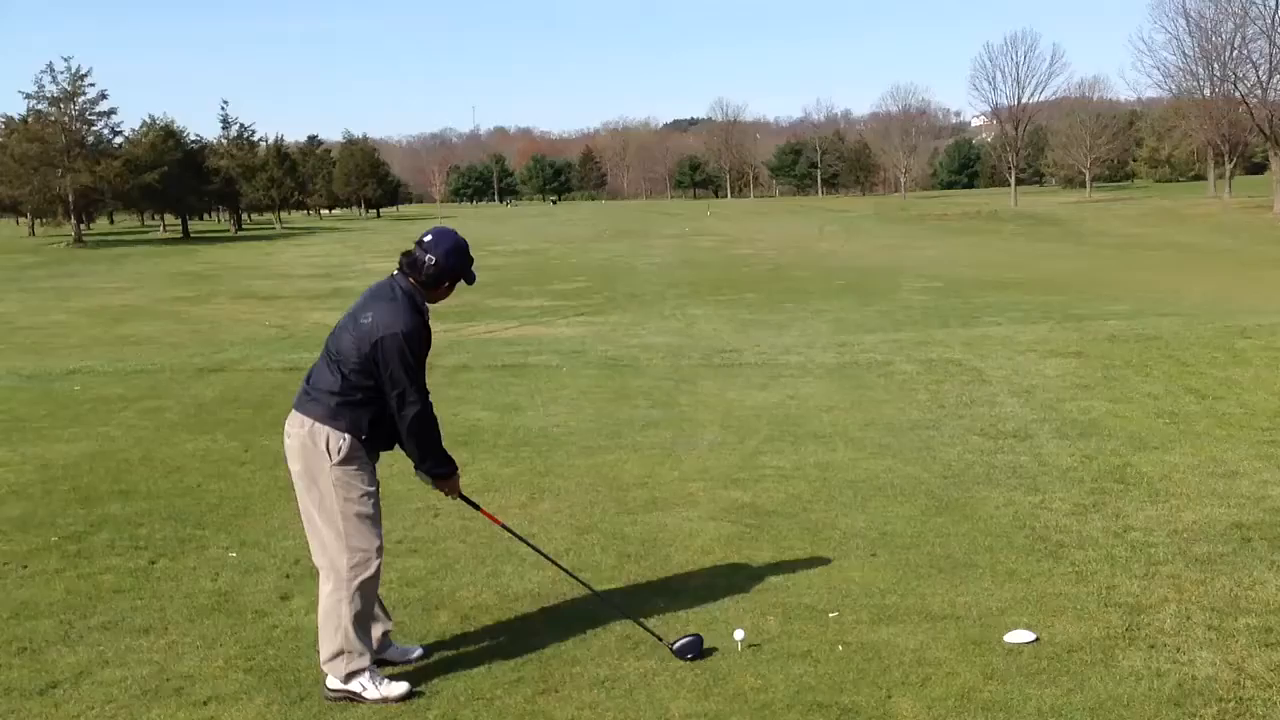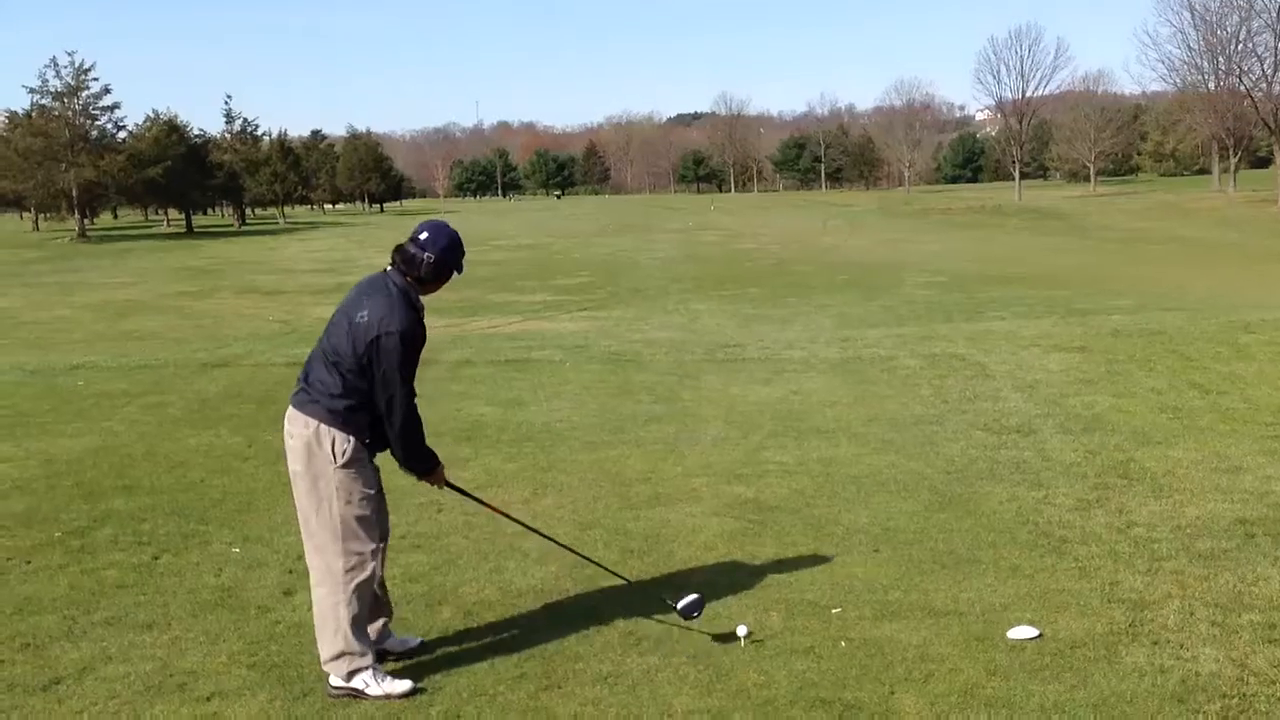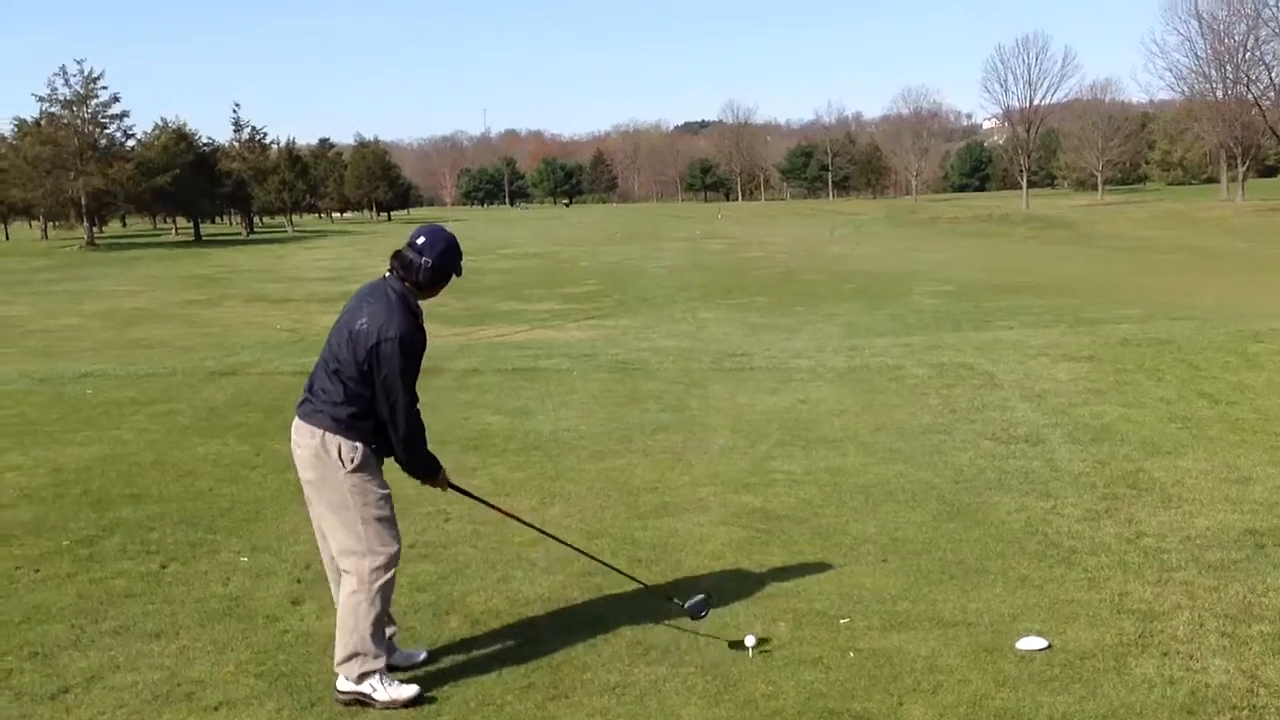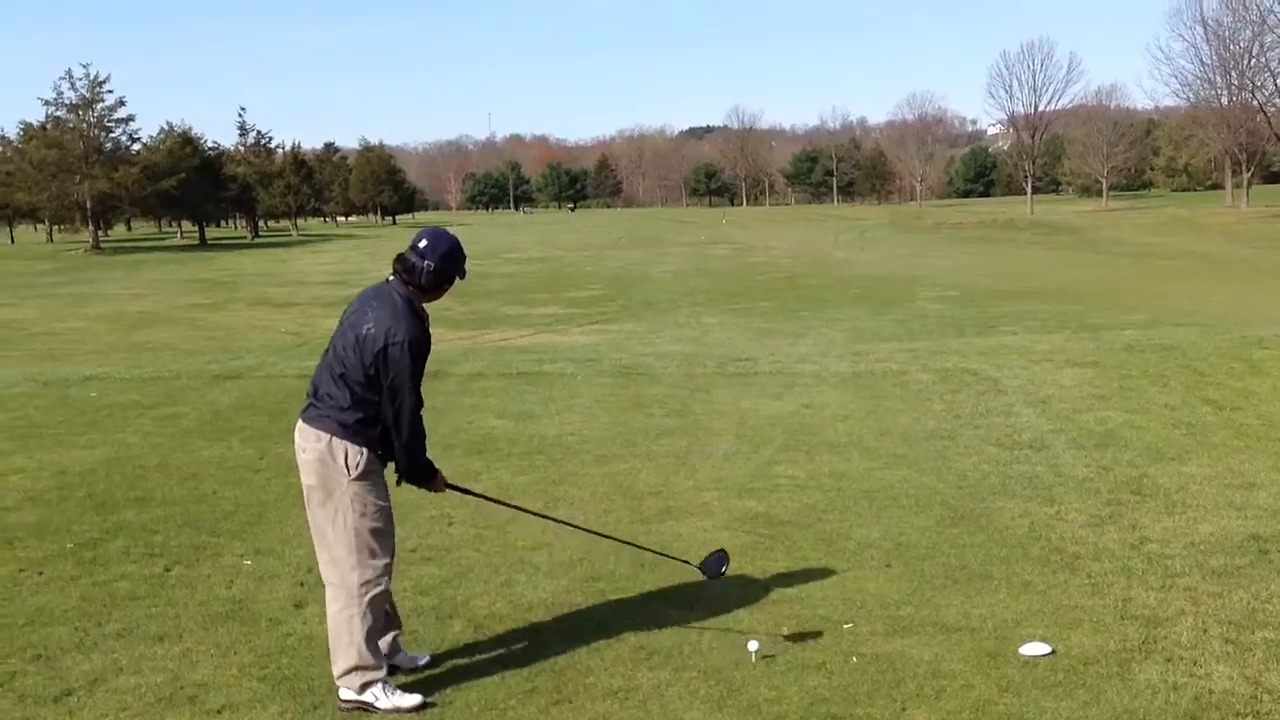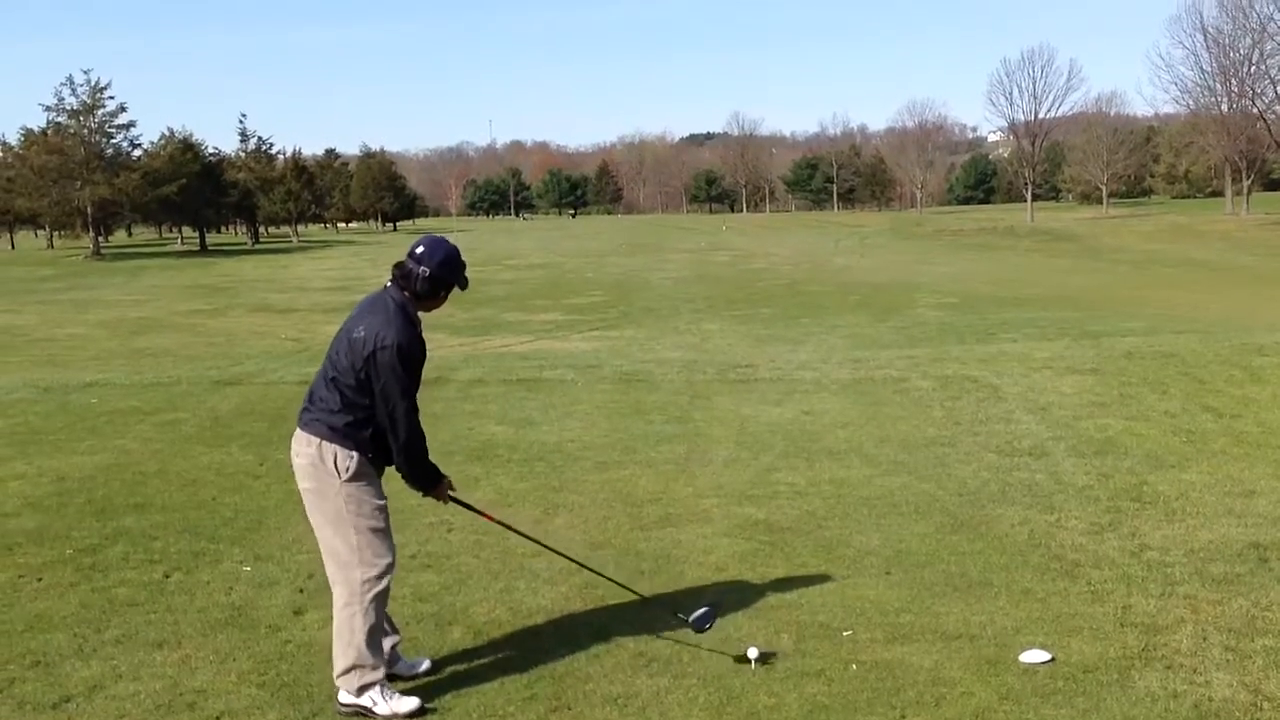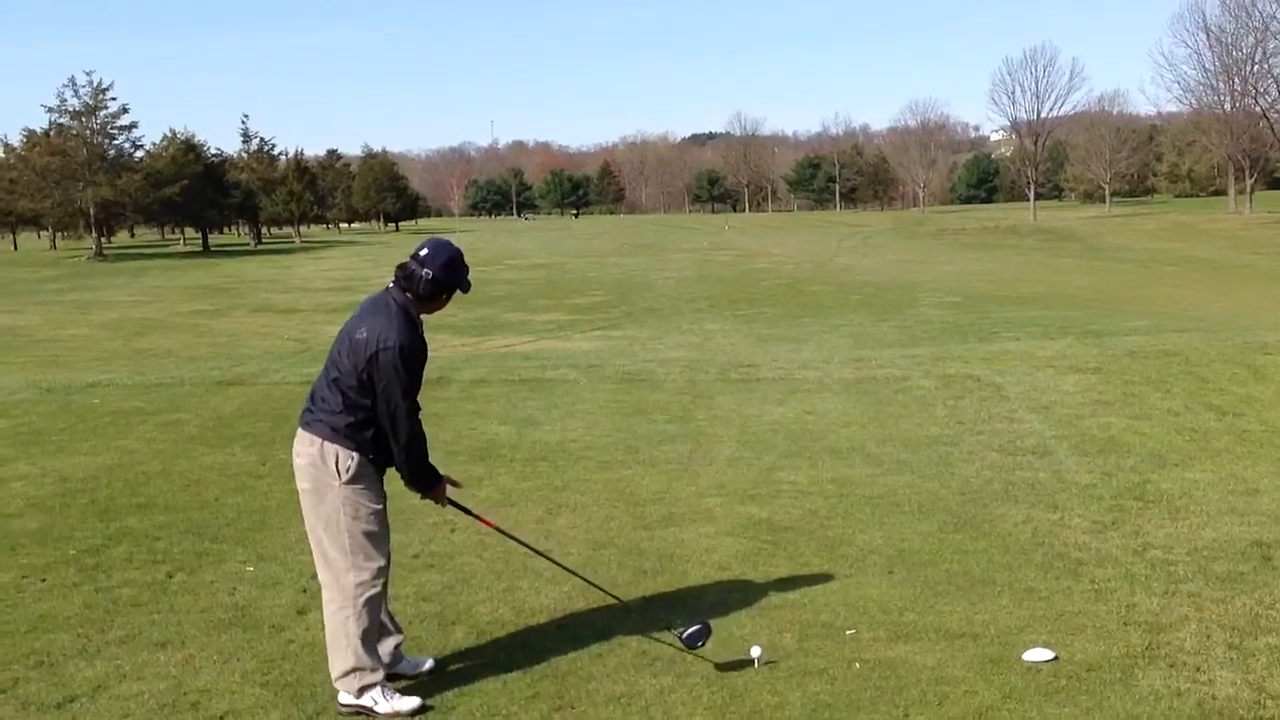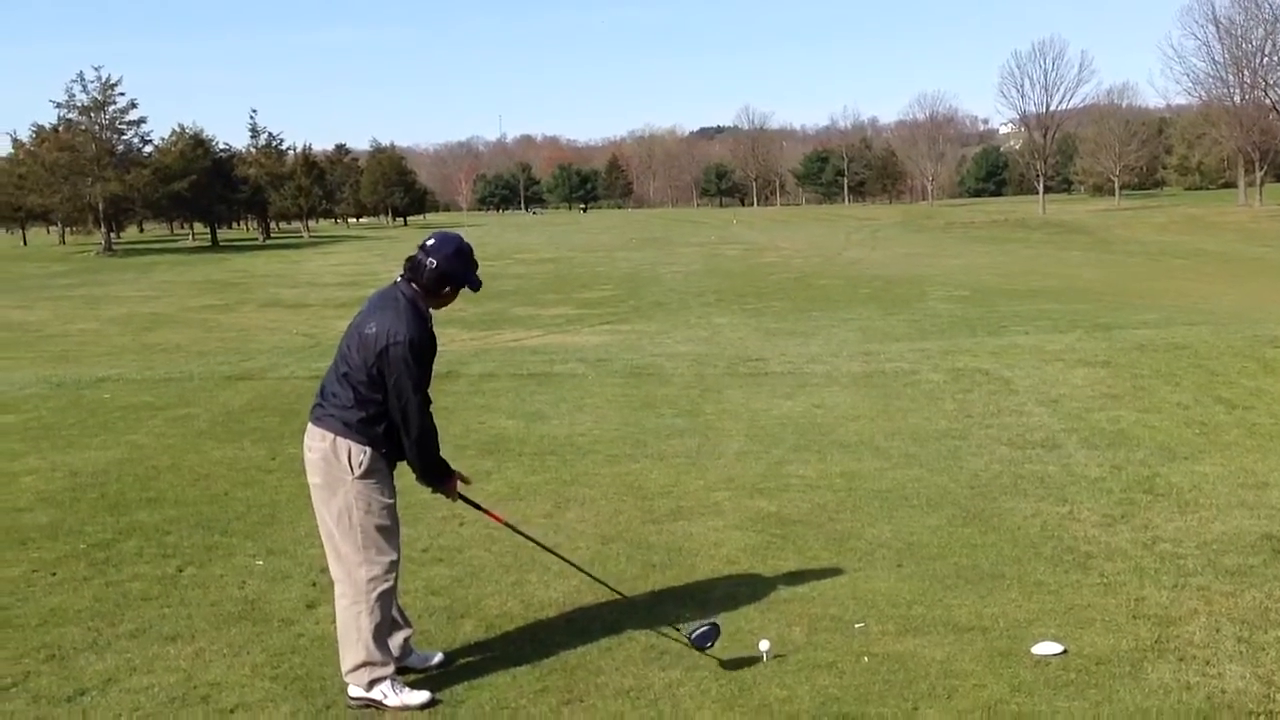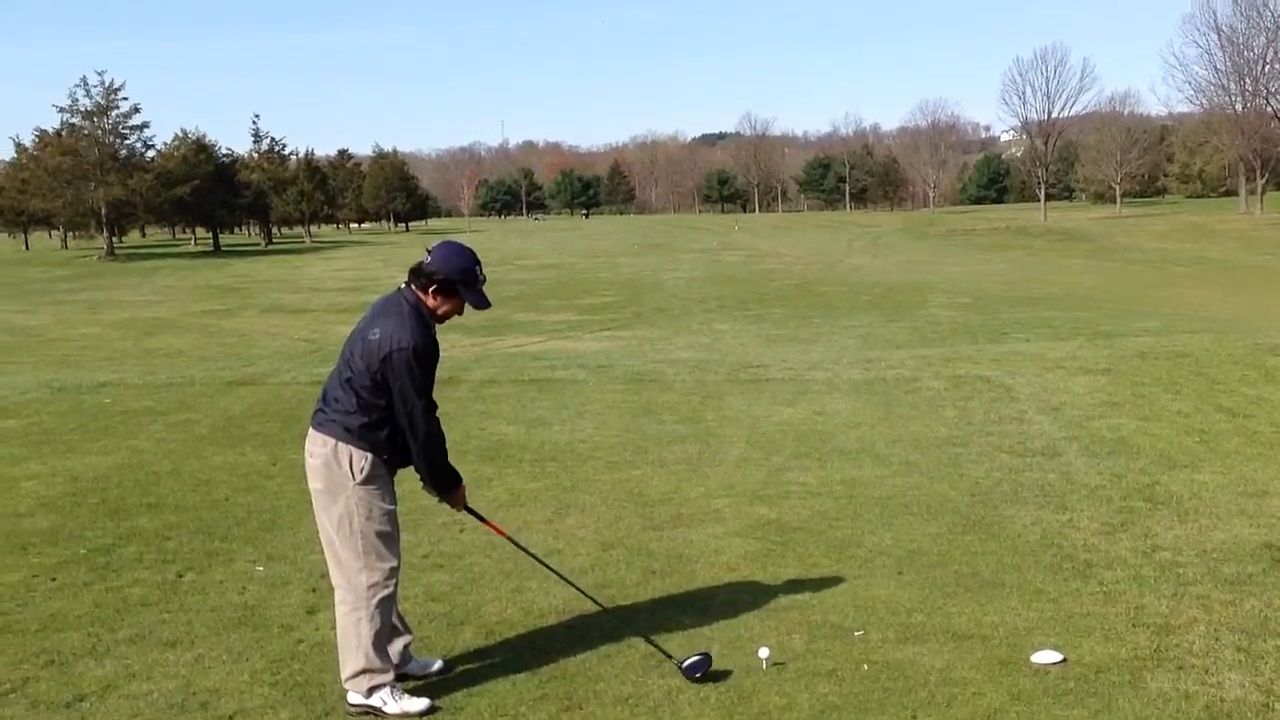
dt=0.3s
person 1, frame 1
left shoulder: (389, 294)
right shoulder: (400, 324)
left elbow: (395, 398)
right elbow: (410, 405)
left wrist: (430, 462)
right wrist: (440, 468)
left hip: (334, 430)
right hip: (329, 438)
left knee: (362, 546)
right knee: (352, 552)
left ankle: (371, 639)
right ankle: (347, 671)
person 1, frame 2
left shoulder: (377, 287)
right shoulder: (396, 322)
right elbow: (396, 404)
left wrist: (415, 457)
right wrist: (423, 463)
left hip: (320, 422)
right hip: (330, 436)
left knee: (369, 537)
right knee: (346, 552)
left ankle: (371, 631)
right ankle: (349, 668)
person 1, frame 3
left shoulder: (376, 294)
right shoulder: (396, 326)
right elbow: (397, 407)
left wrist: (416, 461)
right wrist: (425, 466)
left hip: (323, 430)
right hip: (339, 443)
left knee: (359, 552)
right knee: (374, 554)
left ankle: (377, 645)
right ankle: (358, 672)
person 1, frame 4
left shoulder: (376, 297)
right shoulder: (403, 329)
right elbow: (402, 411)
right wrist: (421, 471)
left hip: (324, 432)
right hip: (344, 447)
left knee: (369, 557)
right knee: (360, 565)
left ankle: (381, 647)
right ankle: (360, 682)
person 1, frame 5
left shoulder: (382, 305)
right shoulder: (394, 335)
right elbow: (398, 418)
left wrist: (420, 471)
right wrist: (426, 478)
left hip: (334, 443)
right hip: (335, 454)
left knee: (368, 560)
right knee: (366, 566)
left ankle: (380, 654)
person 1, frame 6
left shoulder: (385, 306)
right shoulder: (395, 337)
right elbow: (399, 419)
left wrist: (421, 472)
right wrist: (425, 479)
left hip: (340, 446)
right hip: (337, 455)
left knee: (371, 562)
right knee: (356, 569)
left ankle: (383, 654)
person 1, frame 7
left shoulder: (393, 299)
right shoulder: (403, 332)
right elbow: (411, 414)
left wrist: (432, 467)
right wrist: (437, 474)
left hip: (348, 440)
right hip: (349, 450)
left knee: (380, 556)
right knee: (367, 563)
left ankle: (392, 647)
right ankle: (369, 679)
person 1, frame 8
left shoulder: (397, 306)
right shoulder: (407, 338)
left elbow: (408, 414)
right elbow: (417, 420)
left wrist: (435, 475)
right wrist: (445, 482)
left hip: (351, 447)
right hip: (349, 456)
left knee: (379, 564)
right knee: (367, 570)
left ankle: (392, 654)
